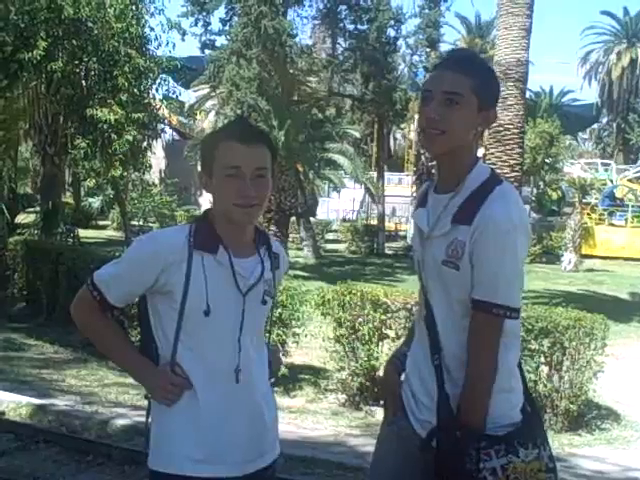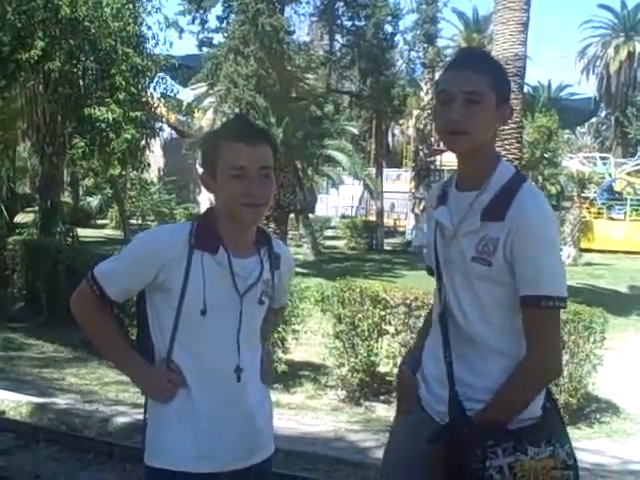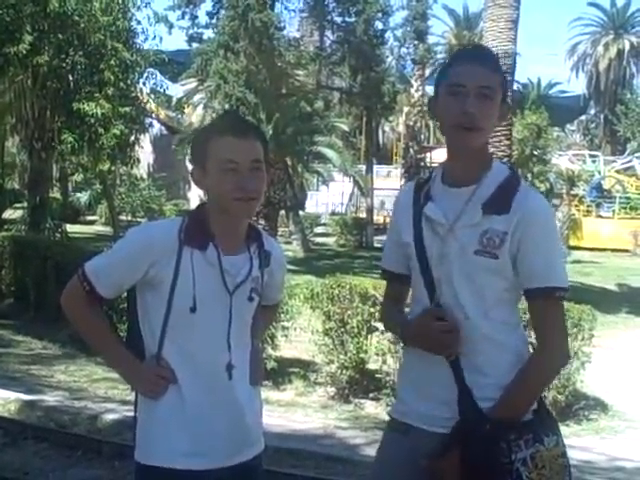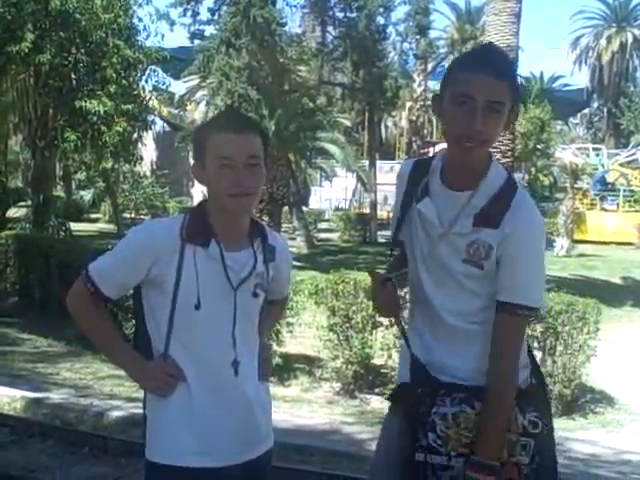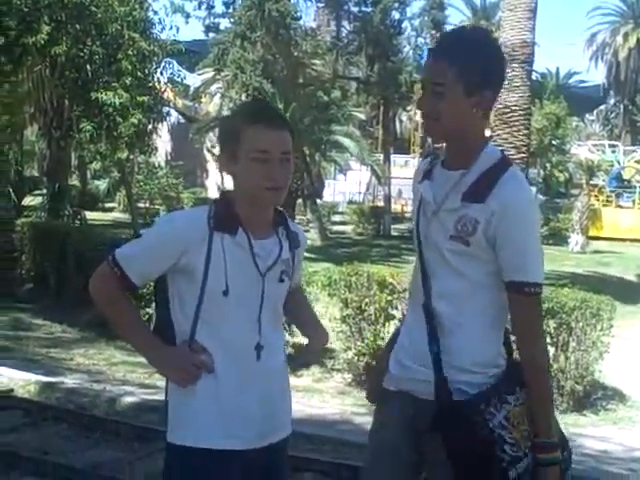
dt=1s
person 1, frame 1
left shoulder: (497, 214)
right shoulder: (427, 201)
left elbow: (484, 356)
right wrist: (396, 365)
left hip: (480, 426)
right hip: (415, 411)
person 1, frame 2
left shoulder: (526, 210)
right shoulder: (439, 200)
left elbow: (546, 359)
left wrist: (476, 432)
right wrist: (411, 364)
left hip: (500, 426)
right hip: (429, 409)
person 1, frame 3
left shoulder: (527, 209)
right shoulder: (410, 201)
left elbow: (554, 348)
right wrist: (411, 329)
left hip: (497, 425)
right hip: (414, 418)
person 1, frame 4
left shoulder: (519, 217)
right shoulder: (411, 178)
left elbow: (507, 353)
right wrist: (387, 282)
left hip: (486, 400)
right hip: (418, 389)
person 1, frame 5
left shoulder: (509, 196)
right shoulder: (426, 175)
left elbow: (529, 330)
left wrist: (547, 443)
left hip: (468, 398)
right hip: (405, 385)
person 2, frame 1
left shoulder: (274, 257)
right shoulder: (163, 249)
right elbow: (86, 308)
left wrist: (267, 355)
right wrist: (146, 373)
left hip: (259, 450)
person 2, frame 2
left shoulder: (278, 258)
right shoulder: (163, 246)
right elbow: (85, 303)
left wrist: (261, 350)
right wrist: (141, 372)
left hip: (254, 448)
person 2, frame 3
left shoulder: (270, 255)
right shoulder: (154, 242)
right elbow: (76, 299)
left wrist: (251, 348)
right wrist: (130, 368)
left hip: (243, 446)
person 2, frame 4
left shoulder: (275, 250)
right shoulder: (156, 240)
right elbow: (82, 300)
left wrist: (260, 341)
right wrist: (137, 366)
left hip: (253, 442)
right hip: (180, 450)
person 2, frame 5
left shoulder: (293, 238)
right shoulder: (185, 230)
right elbow: (104, 285)
left wrist: (314, 331)
right wrist: (158, 353)
left hip: (272, 427)
right hip: (202, 435)
